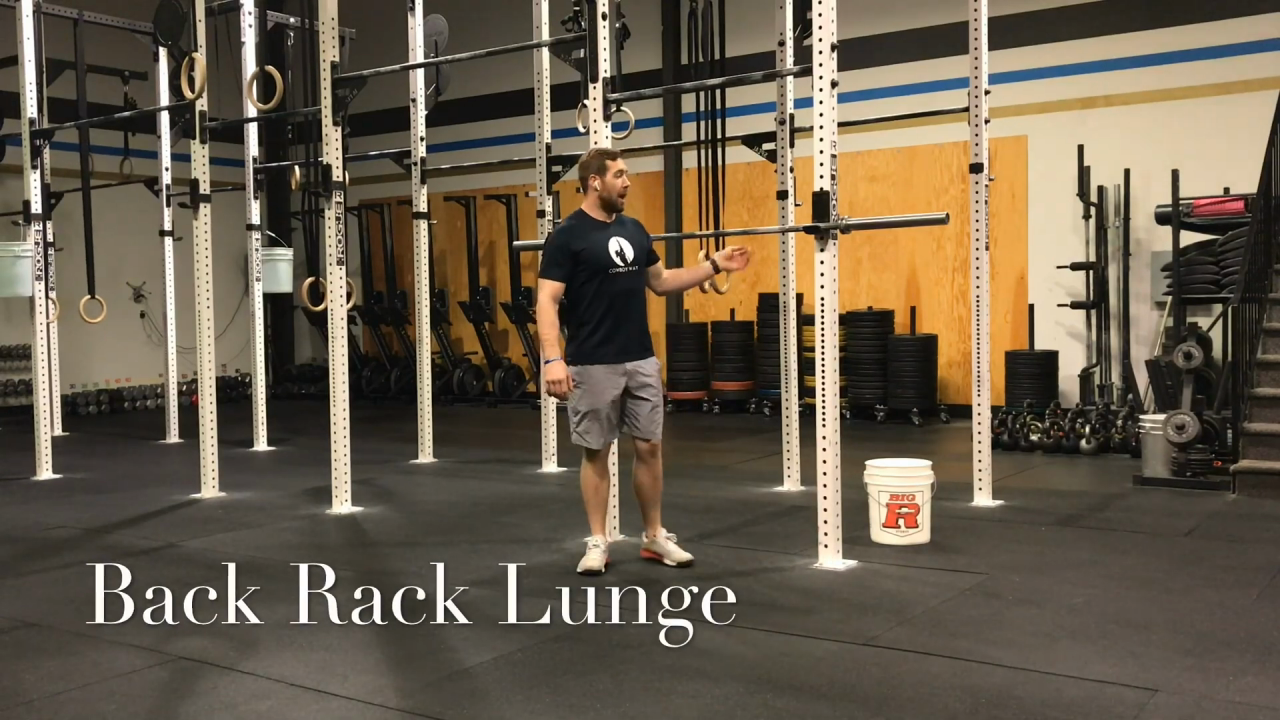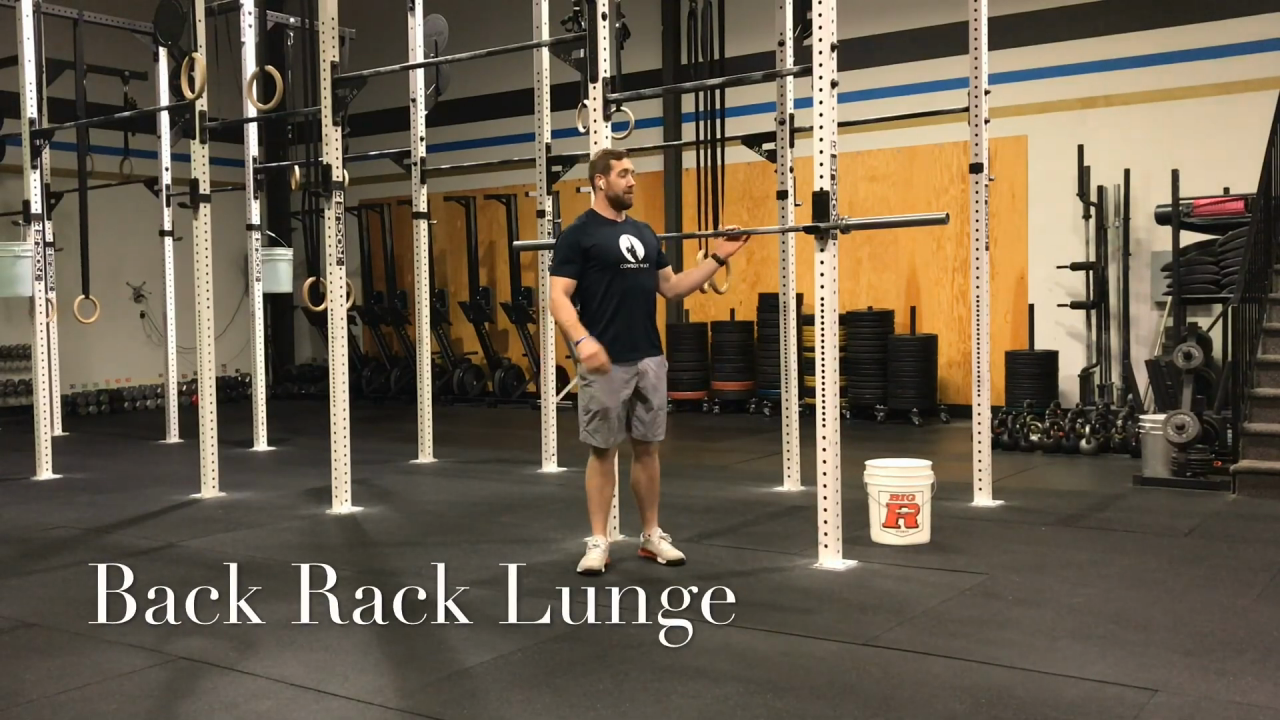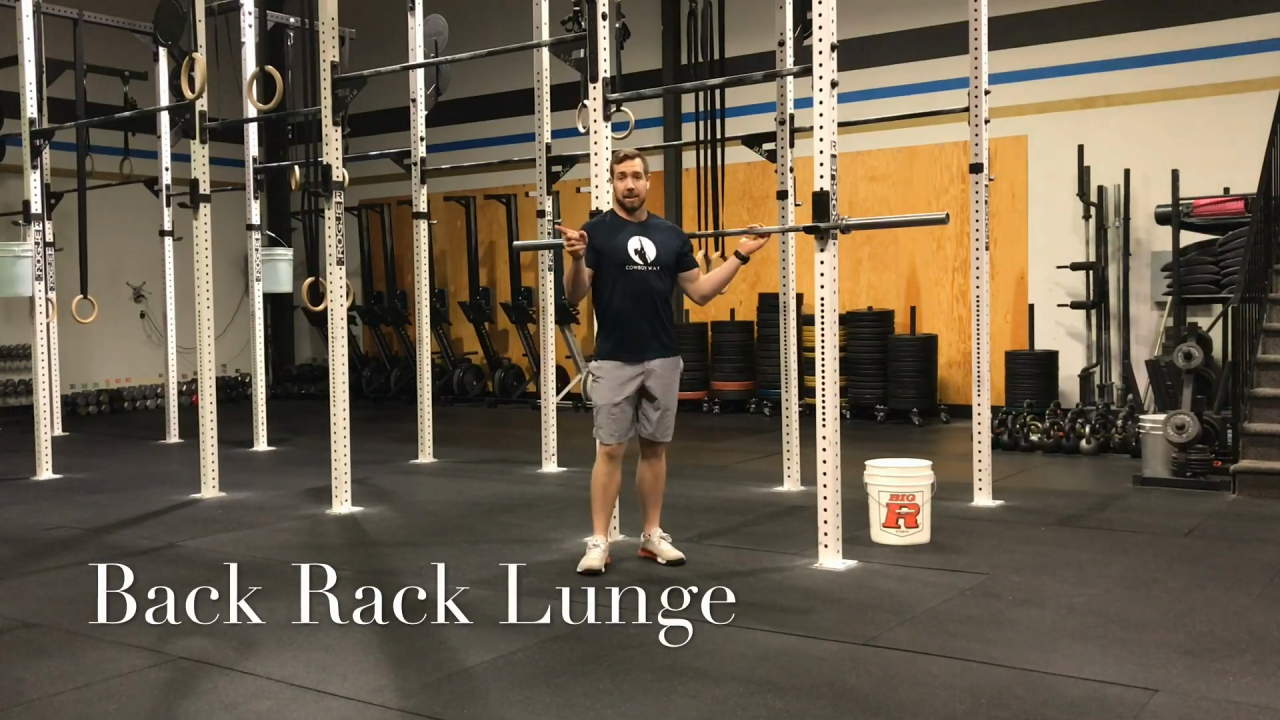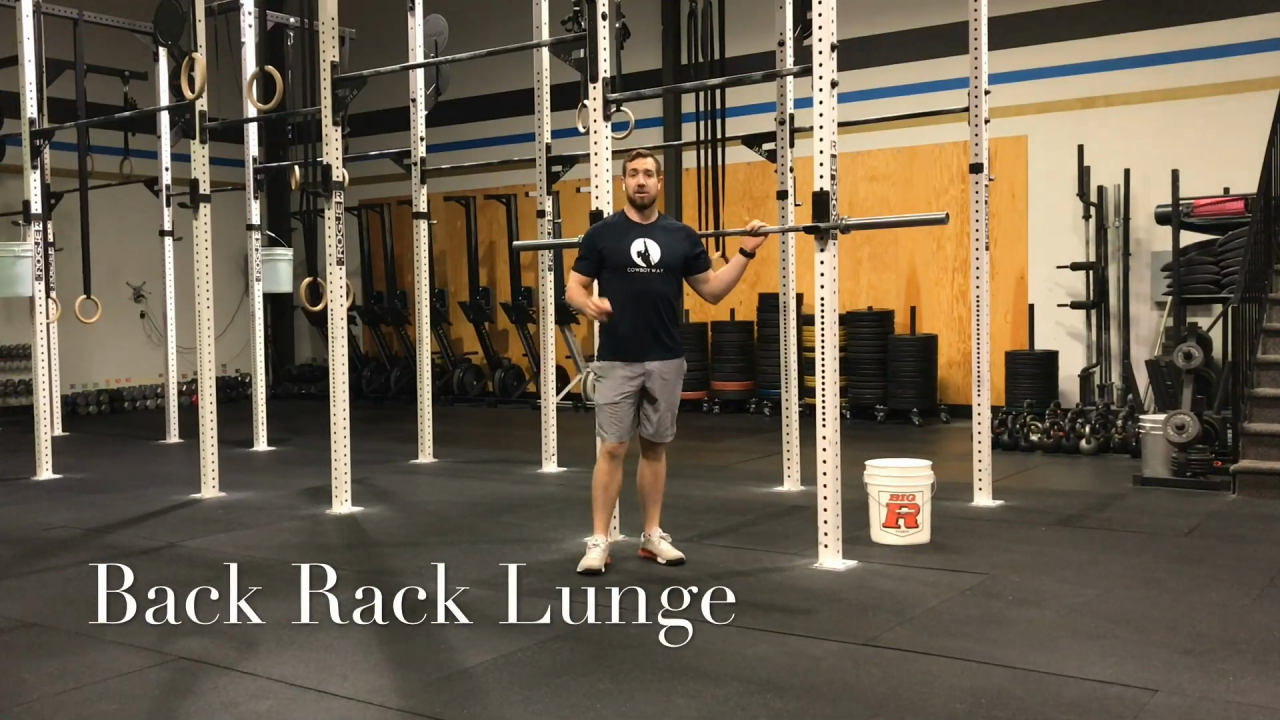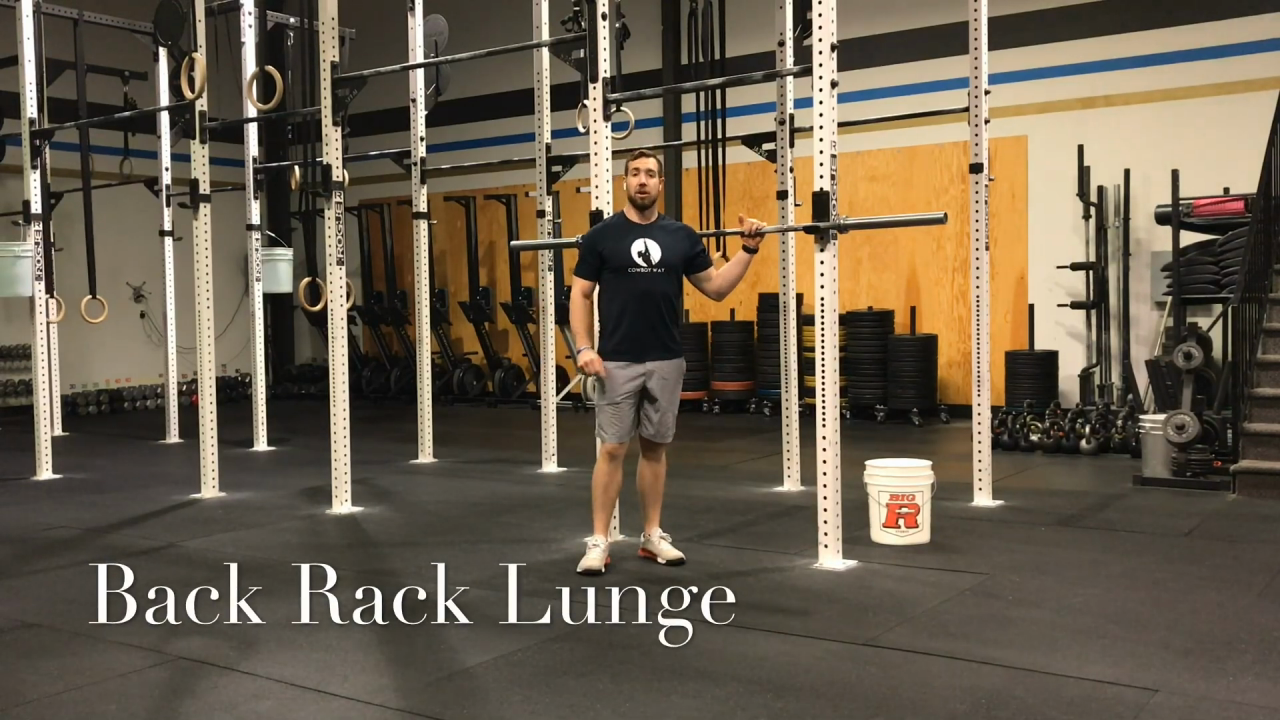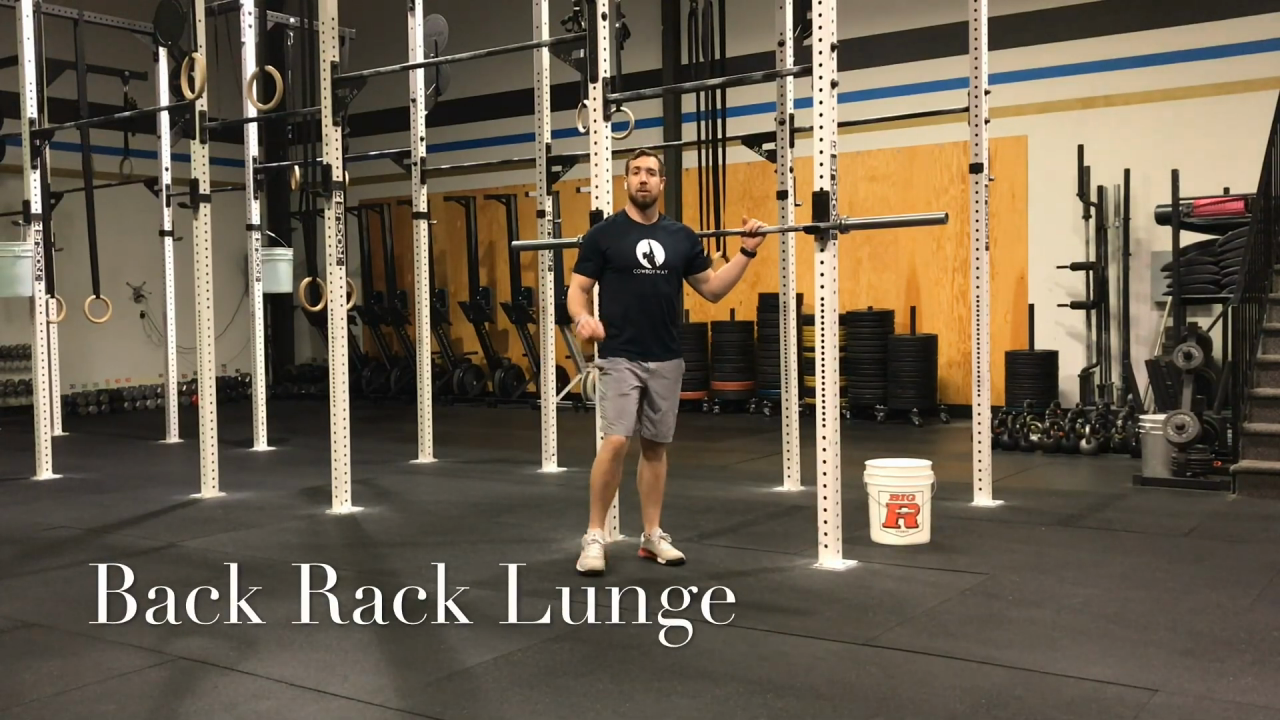
dt=0.4s
person 1, frame 1
left shoulder: (634, 229)
right shoulder: (567, 236)
left elbow: (661, 282)
right elbow: (547, 300)
left wrist: (714, 265)
right wrist: (553, 359)
left hip: (641, 360)
right hip: (593, 365)
left knee: (649, 447)
right knee: (595, 452)
left ankle: (656, 536)
right ankle: (597, 542)
person 1, frame 2
left shoulder: (644, 232)
right shoulder: (578, 234)
left elbow: (672, 287)
right elbow: (558, 297)
left wrist: (718, 257)
right wrist: (581, 339)
left hip: (650, 358)
right hip: (606, 362)
left knee: (647, 447)
right knee: (602, 449)
left ankle: (651, 535)
right ankle: (598, 541)
person 1, frame 3
left shoulder: (671, 234)
right shoulder: (596, 231)
left elbow: (700, 291)
right elbow: (574, 295)
left wrist: (740, 256)
right wrist: (577, 259)
left hip: (663, 359)
right hip: (614, 360)
left knee: (654, 446)
right knee: (610, 449)
left ankle: (652, 535)
right ankle: (599, 541)
person 1, frame 4
left shoulder: (681, 236)
right shoulder: (602, 234)
left elbow: (713, 291)
right elbow: (573, 287)
left wrist: (746, 253)
right wrist: (589, 303)
left hip: (666, 360)
right hip: (617, 360)
left knee: (655, 447)
right knee: (612, 448)
left ankle: (652, 535)
right ankle: (598, 541)
person 1, frame 5
left shoulder: (681, 236)
right shoulder: (602, 235)
left elbow: (716, 287)
right elbow: (580, 295)
left wrist: (748, 249)
right wrist: (583, 347)
left hip: (666, 360)
right hip: (617, 361)
left knee: (655, 447)
right knee: (612, 449)
left ankle: (652, 535)
right ankle: (598, 541)
person 1, frame 6
left shoulder: (681, 236)
right shoulder: (604, 234)
left elbow: (712, 289)
right elbow: (577, 290)
left wrist: (746, 252)
right wrist: (582, 318)
left hip: (667, 360)
right hip: (620, 357)
left knee: (655, 446)
right knee: (616, 442)
left ankle: (652, 536)
right ankle: (593, 535)
